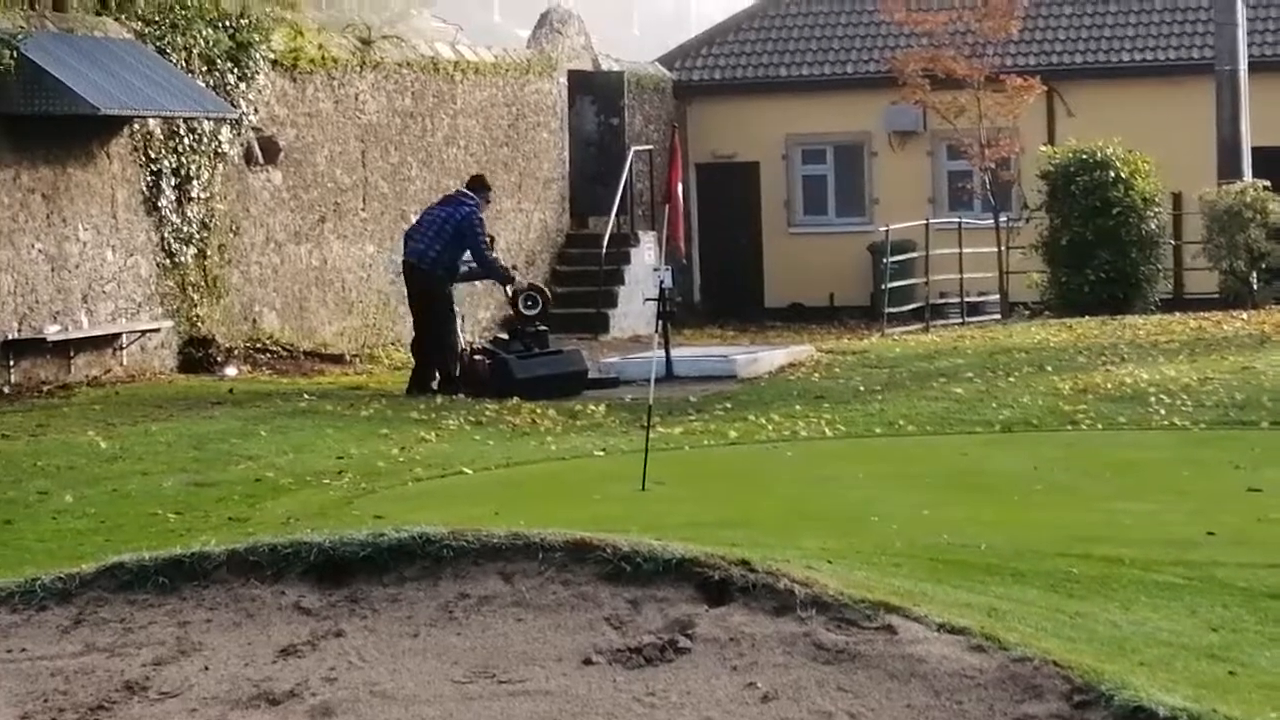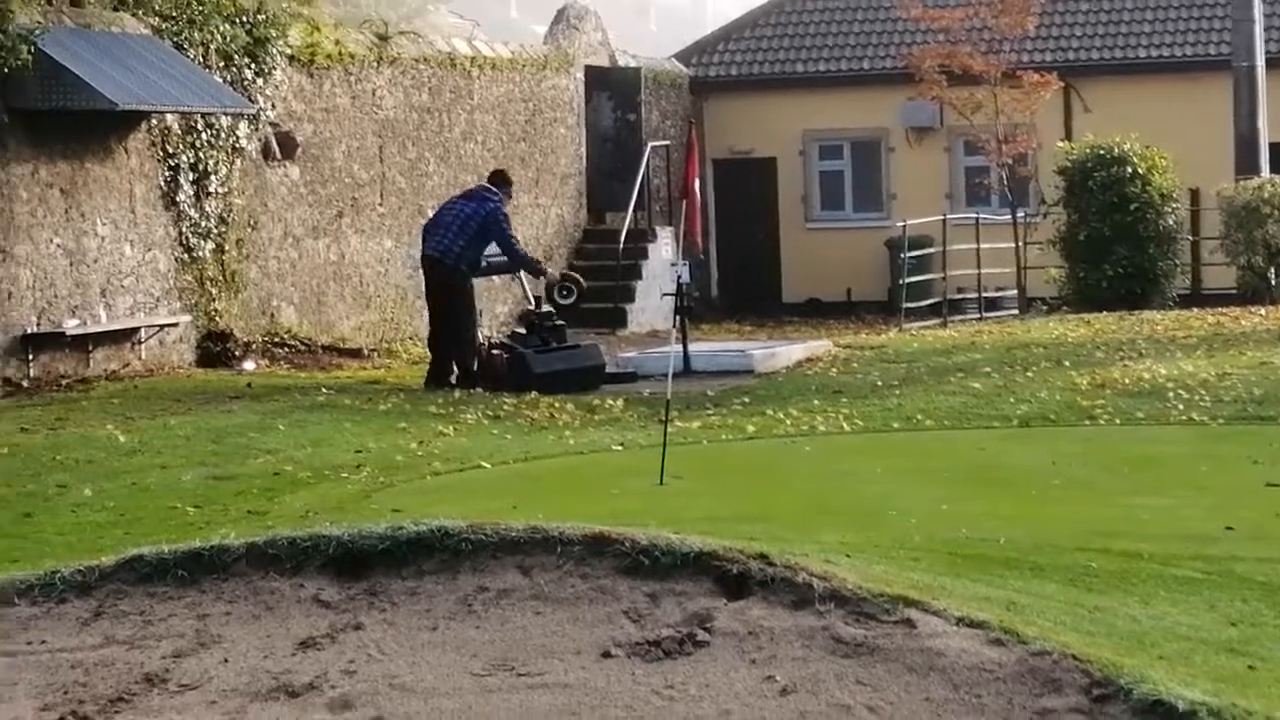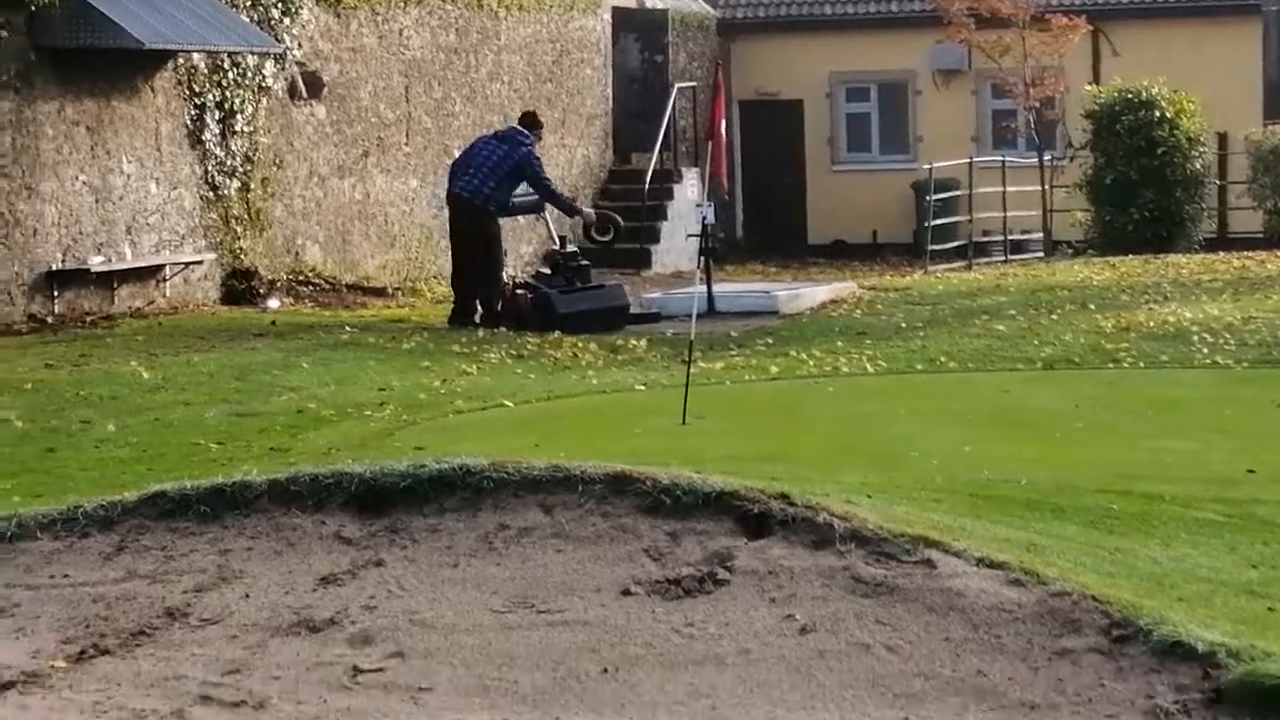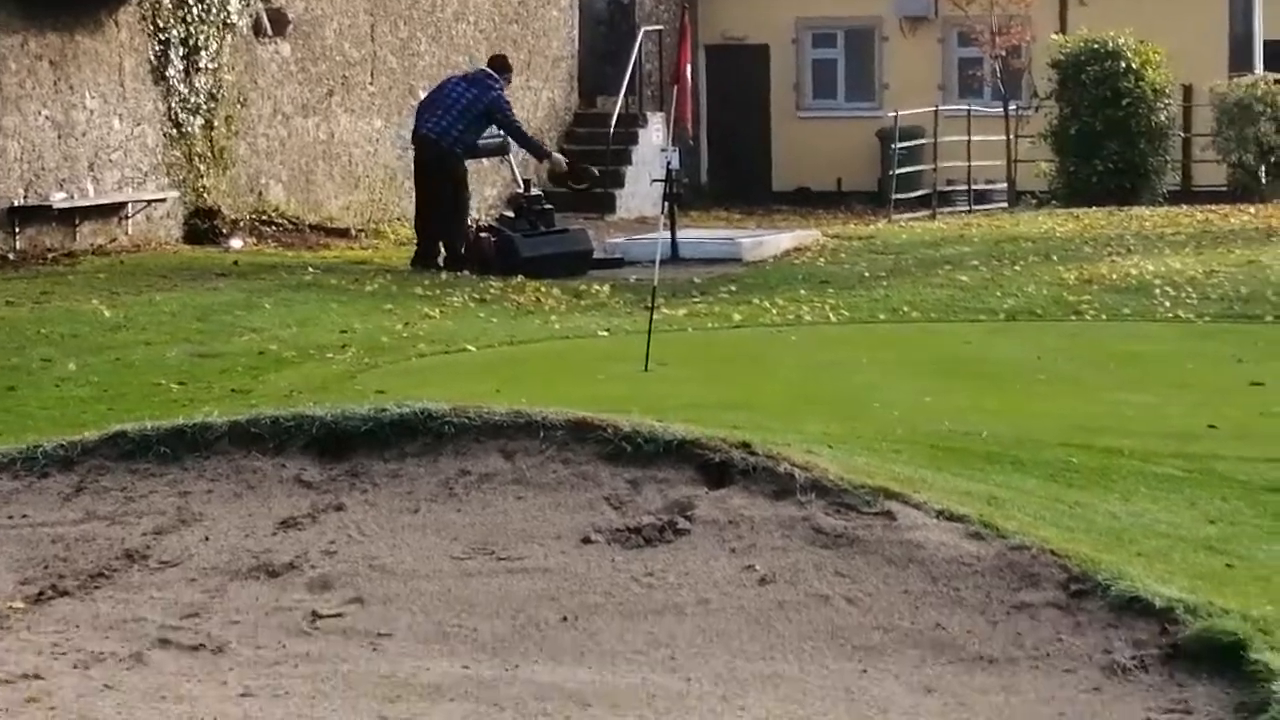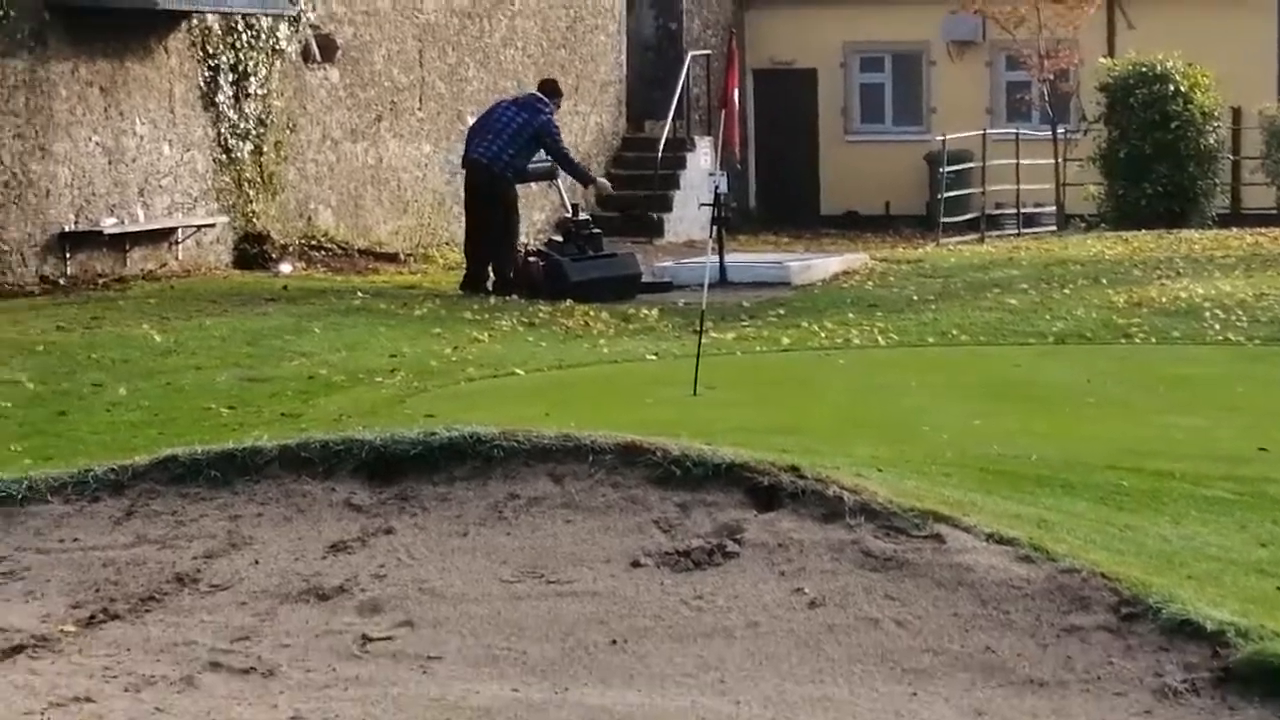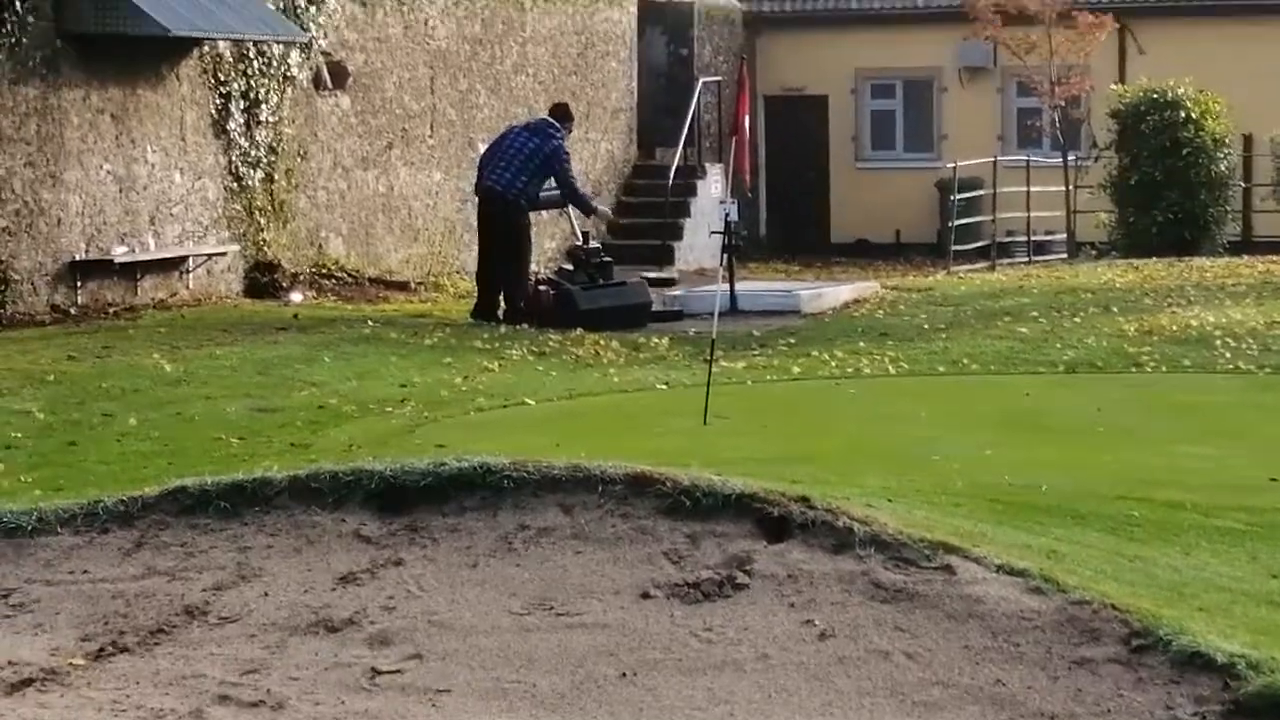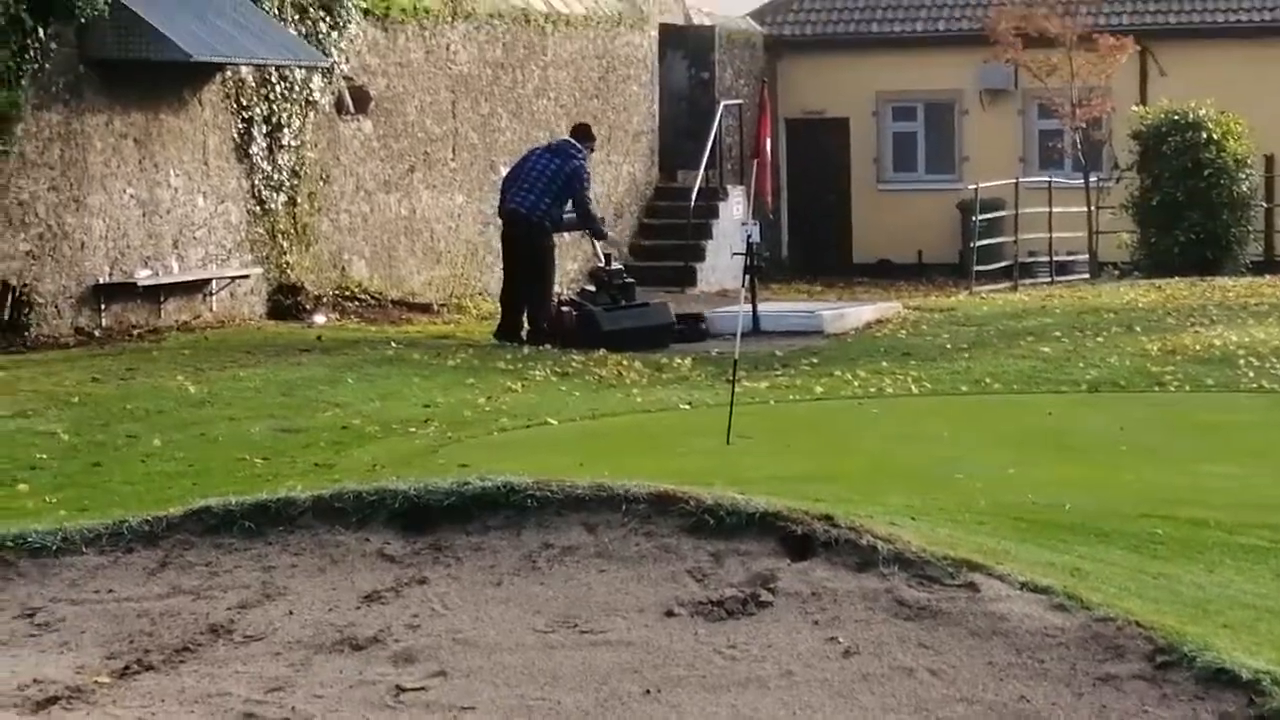
dt=0.1s
person 1, frame 1
left shoulder: (441, 206)
right shoulder: (472, 215)
left elbow: (410, 234)
right elbow: (483, 256)
right wrist: (509, 278)
left hip: (412, 268)
right hip: (433, 275)
left knee: (425, 328)
right knee: (445, 331)
left ankle: (420, 382)
right ankle: (449, 385)
person 1, frame 2
left shoulder: (459, 200)
right shoulder: (494, 211)
left elbow: (429, 227)
right elbow: (512, 249)
right wrist: (541, 271)
left hip: (431, 262)
right hip: (453, 270)
left knee: (440, 323)
right knee: (465, 325)
left ankle: (437, 376)
right ankle: (467, 379)
person 1, frame 3
left shoulder: (487, 140)
right shoulder: (525, 153)
left elbow: (457, 165)
right elbow: (547, 190)
left wrist: (453, 196)
right wrist: (578, 211)
left hip: (458, 201)
right hip: (482, 209)
left knee: (465, 262)
right knee: (490, 265)
left ankle: (462, 314)
right ankle: (490, 318)
person 1, frame 4
left shoulder: (455, 80)
right shoulder: (494, 97)
left elbow: (423, 107)
right elbow: (518, 133)
left wrist: (418, 136)
right wrist: (548, 156)
left hip: (424, 144)
right hip: (447, 152)
left knee: (427, 204)
right knee: (455, 208)
left ankle: (425, 256)
right ankle: (454, 260)
person 1, frame 5
left shoulder: (505, 104)
right shoulder: (544, 121)
left elbow: (474, 130)
right elbow: (564, 159)
left wrist: (469, 161)
right wrist: (593, 181)
left hip: (475, 169)
right hip: (498, 177)
left knee: (477, 229)
right knee: (506, 232)
left ankle: (474, 280)
right ankle: (504, 285)
person 1, frame 6
left shoulder: (516, 129)
right shoulder: (556, 145)
left elbow: (486, 158)
right elbow: (568, 187)
left wrist: (481, 188)
right wrist: (594, 210)
left hip: (488, 196)
right hip: (513, 203)
left knee: (490, 256)
right knee: (517, 259)
left ankle: (485, 308)
right ankle: (515, 313)
person 1, frame 7
left shoulder: (539, 152)
right shoulder: (577, 166)
left elbow: (509, 180)
right elbow: (583, 208)
left wrist: (504, 211)
right wrist: (601, 234)
left hip: (512, 218)
right hip: (536, 226)
left knee: (514, 278)
right knee: (540, 282)
left ankle: (507, 330)
right ankle: (539, 334)
